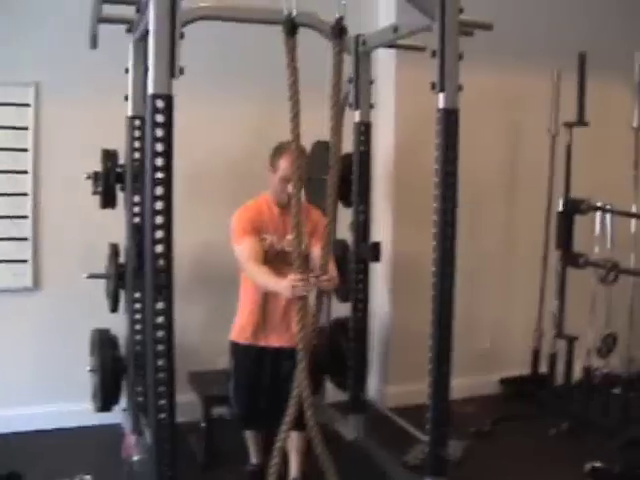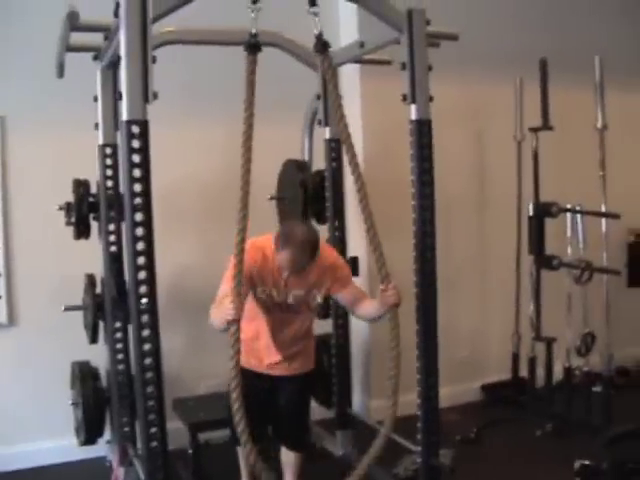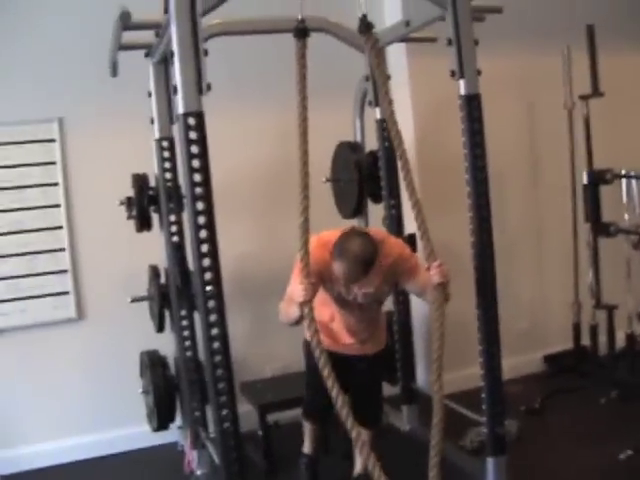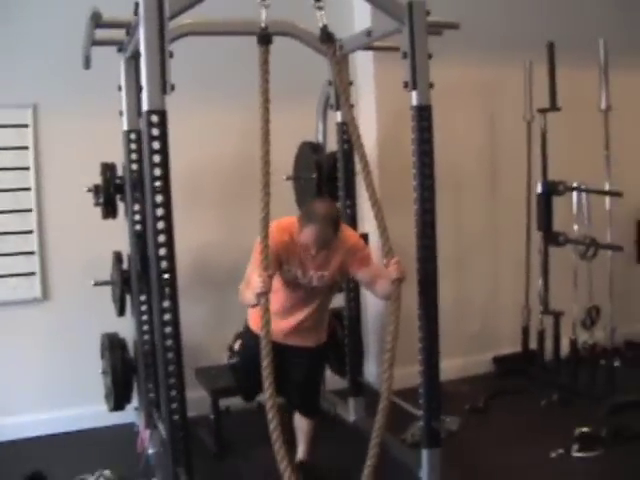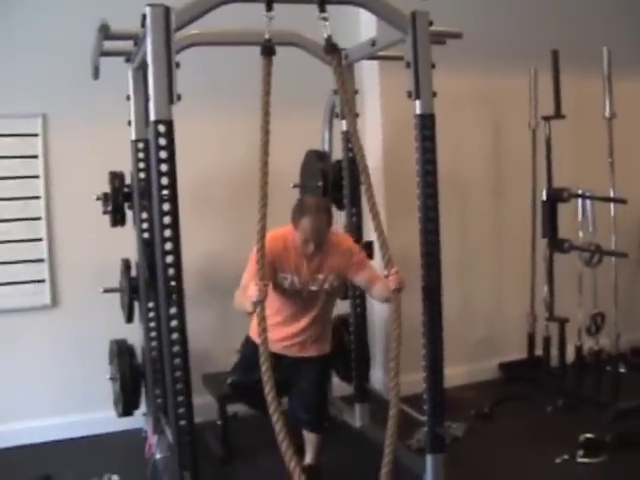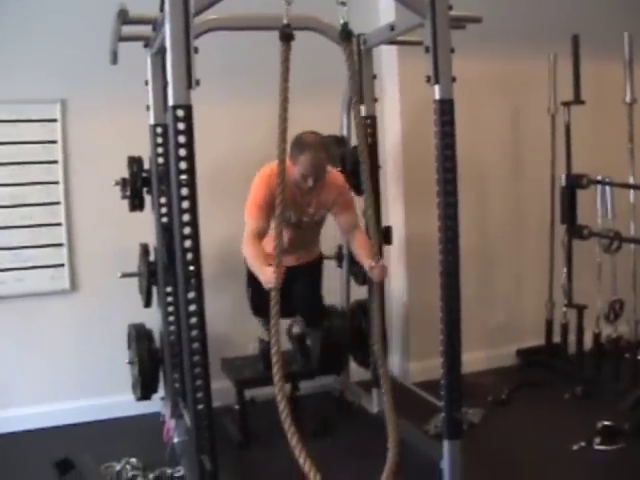
dt=0.5s
person 1, frame 1
left shoulder: (314, 219)
right shoulder: (248, 215)
left elbow: (323, 266)
right elbow: (251, 267)
left wrist: (329, 279)
right wrist: (282, 285)
left hip: (295, 335)
right hip: (251, 333)
left knee: (296, 409)
right knee: (249, 407)
person 1, frame 2
left shoulder: (328, 262)
right shoulder: (252, 255)
left elbow: (359, 304)
right elbow: (215, 313)
left wrist: (382, 306)
right wrist: (224, 315)
left hip: (297, 361)
right hip: (252, 358)
left knee: (293, 431)
right knee: (247, 427)
person 1, frame 3
left shoulder: (395, 252)
right shoulder: (317, 250)
left elbow: (427, 290)
right elbow: (285, 313)
left wrist: (437, 283)
right wrist: (299, 305)
left hip: (368, 343)
right hip: (324, 339)
left knee: (366, 409)
right knee: (317, 403)
right ankle: (308, 452)
person 1, frame 4
left shoulder: (349, 243)
right shoulder: (278, 234)
left elbow: (376, 283)
right elbow: (246, 290)
left wrist: (391, 279)
right wrist: (254, 293)
left hip: (309, 337)
right hip: (265, 329)
left knee: (305, 401)
right ankle: (242, 347)
person 1, frame 5
left shoulder: (344, 248)
right shoulder: (272, 244)
left elbow: (373, 285)
right elbow: (240, 297)
left wrist: (389, 287)
right wrist: (249, 301)
left hip: (312, 347)
right hip: (266, 340)
left knee: (311, 413)
right knee: (242, 390)
person 1, frame 6
left shoulder: (336, 183)
right shoulder: (268, 179)
left elbow: (352, 230)
right elbow: (250, 238)
left wrist: (369, 263)
right wrist: (264, 272)
left hip: (307, 256)
right hip: (269, 256)
left knee: (312, 312)
right knee: (266, 309)
